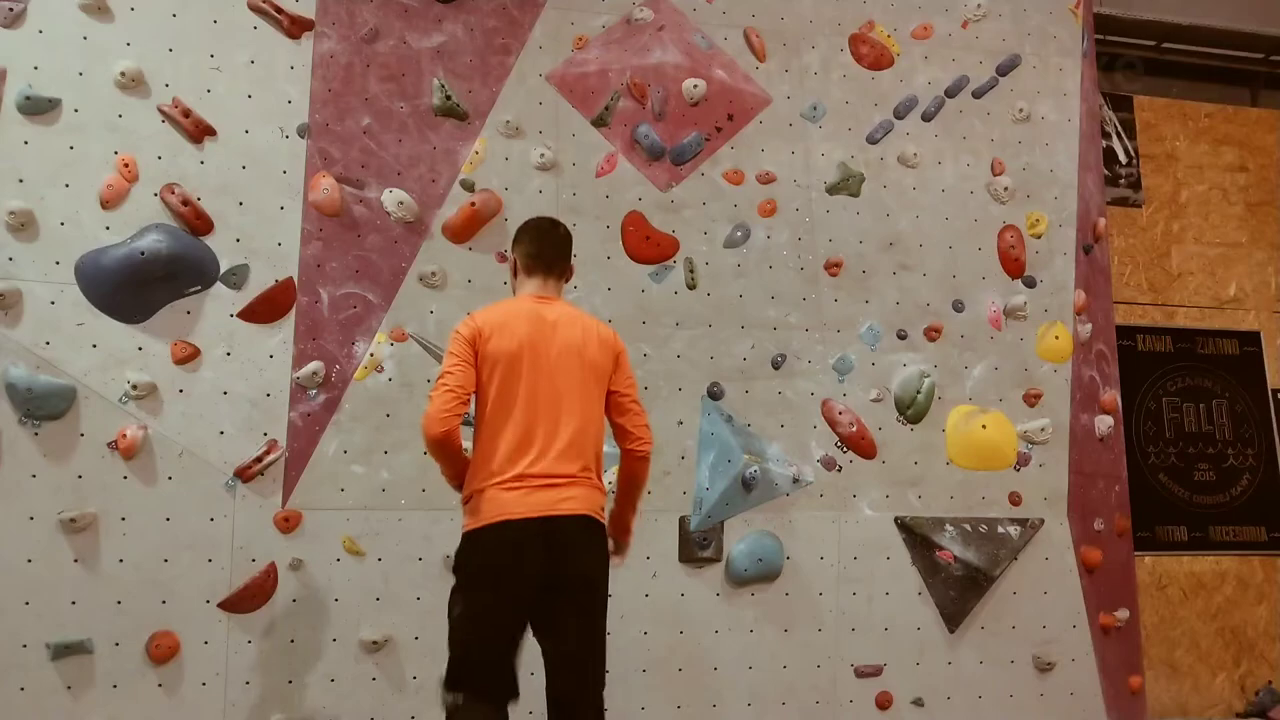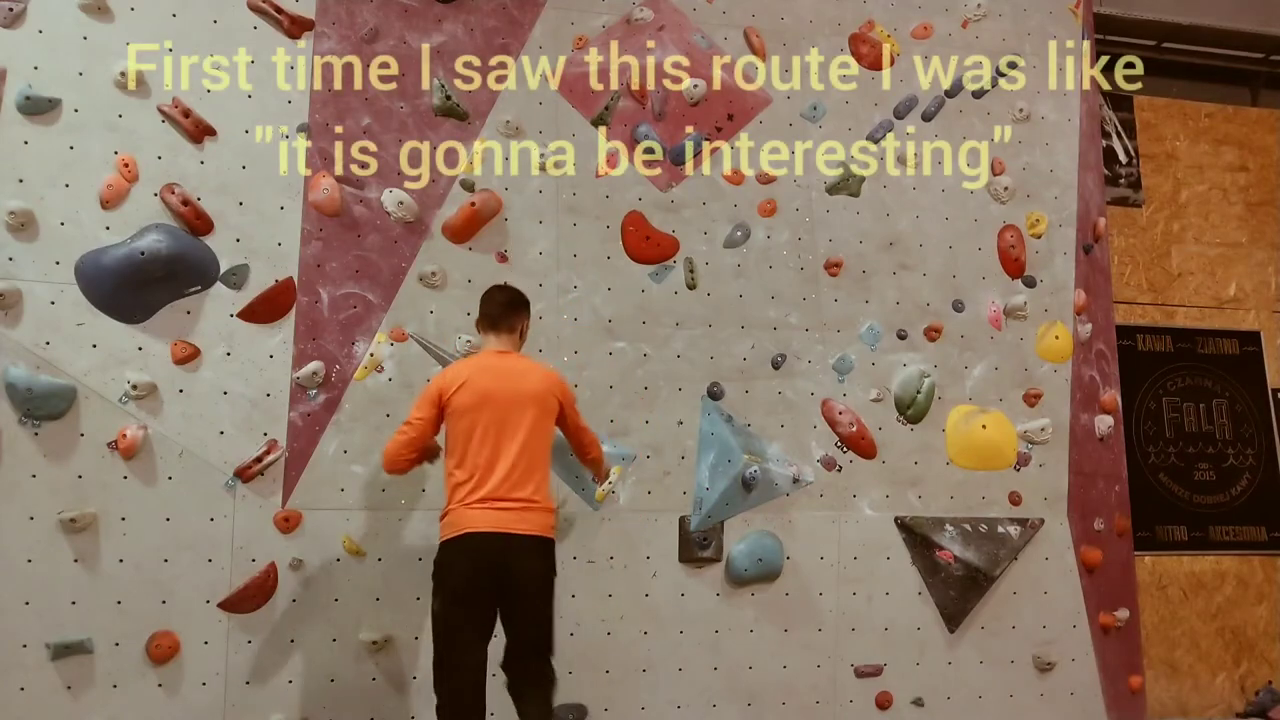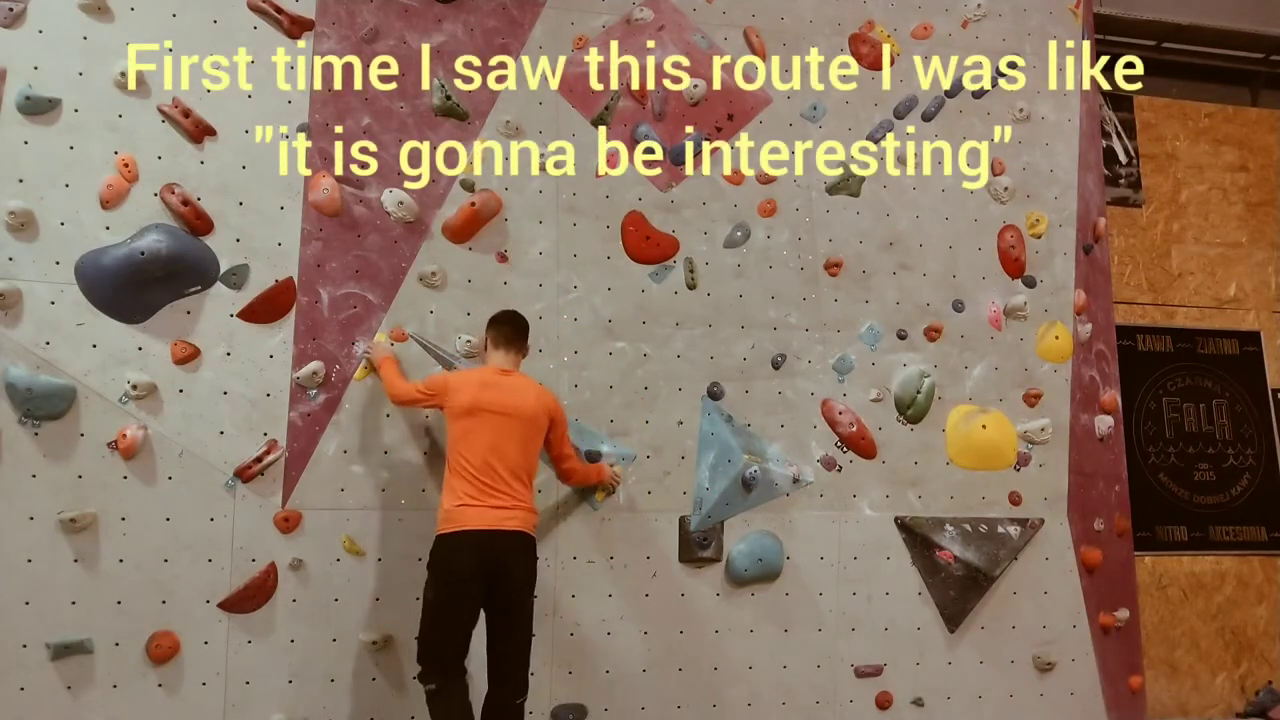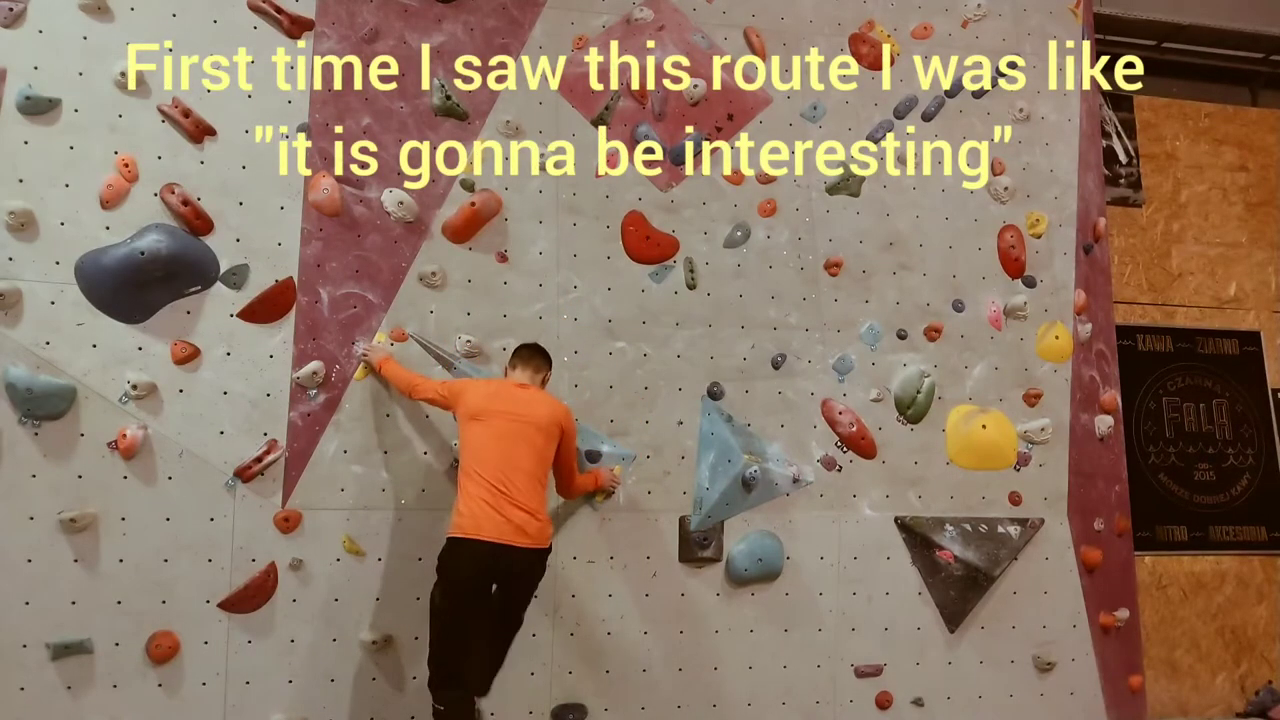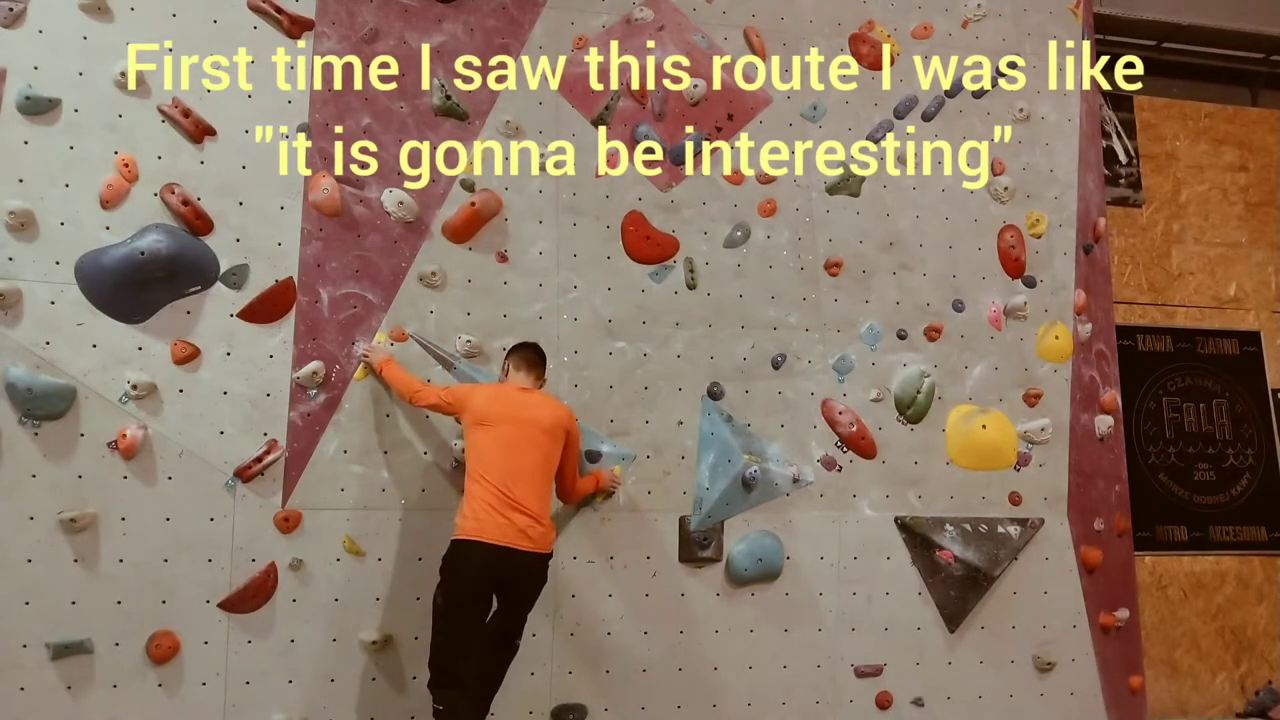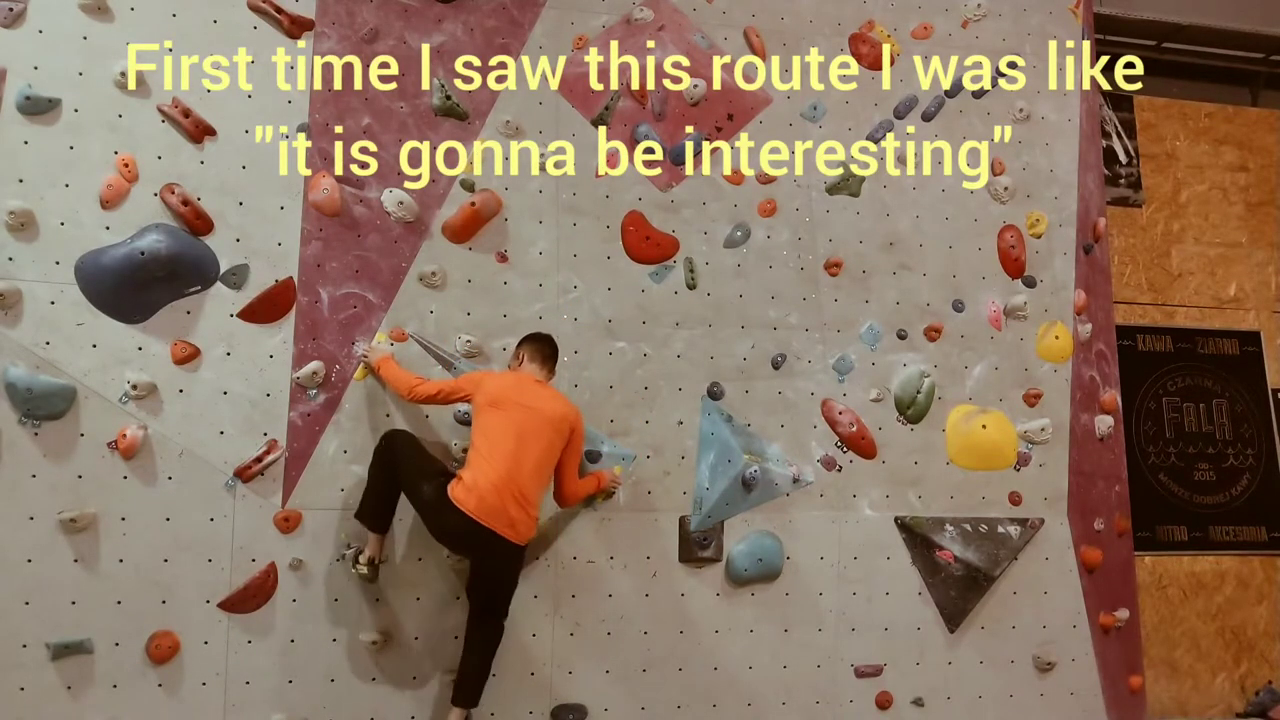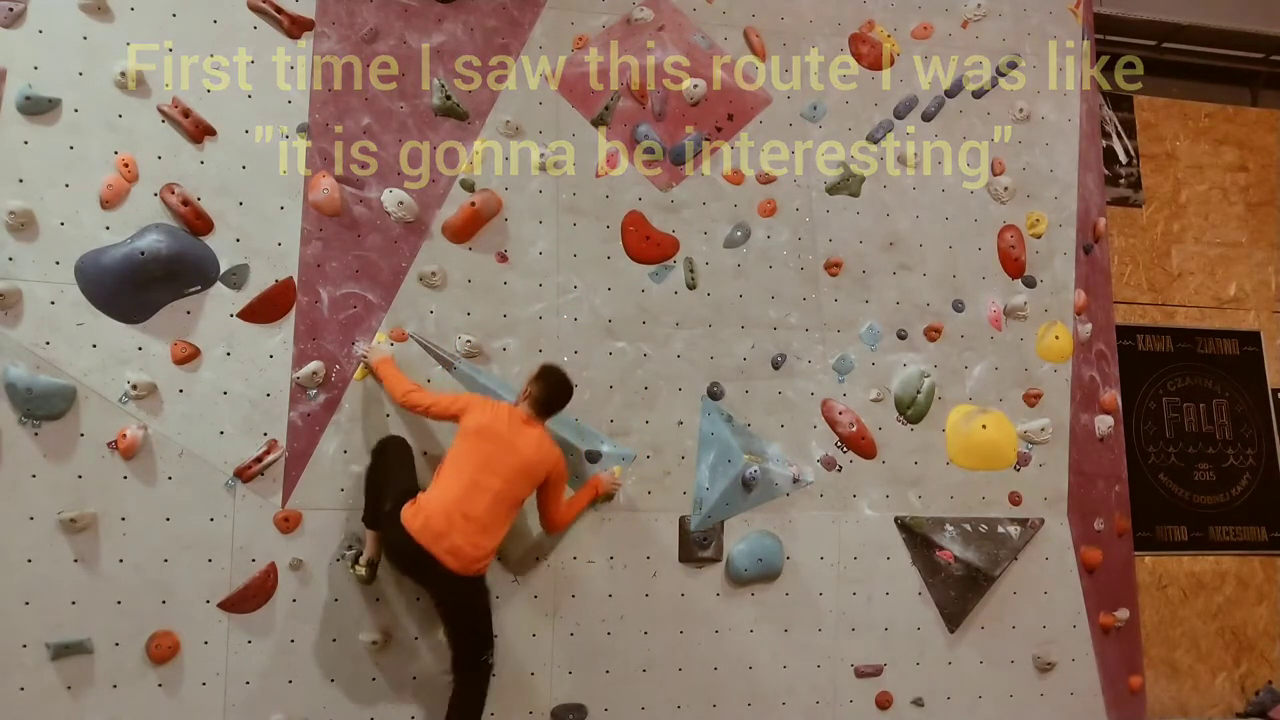
dt=0.7s
person 1, frame 1
left shoulder: (480, 327)
right shoulder: (602, 337)
left elbow: (438, 427)
right elbow: (638, 445)
left wrist: (464, 479)
right wrist: (621, 521)
left hip: (499, 526)
right hip: (579, 529)
person 1, frame 2
left shoulder: (450, 379)
right shoulder: (550, 382)
left elbow: (394, 459)
right elbow: (586, 446)
left wrist: (427, 450)
right wrist: (600, 469)
left hip: (466, 539)
right hip: (531, 539)
left knee: (460, 679)
right knee: (530, 669)
person 1, frame 3
left shoulder: (455, 385)
right shoulder: (544, 400)
left elbow: (401, 392)
right elbow: (569, 471)
left wrist: (385, 361)
right wrist: (600, 474)
left hip: (461, 537)
right hip: (517, 541)
left knee: (441, 661)
right knee: (509, 668)
person 1, frame 4
left shoulder: (471, 392)
right shoulder: (558, 412)
left elbow: (415, 386)
right elbow: (568, 486)
left wrist: (382, 362)
right wrist: (597, 479)
left hip: (471, 540)
right hip: (530, 546)
left knee: (451, 665)
right knee: (501, 625)
person 1, frame 5
left shoulder: (475, 397)
right shoulder: (562, 416)
left elbow: (417, 393)
right elbow: (568, 493)
left wrist: (384, 363)
right wrist: (598, 480)
left hip: (475, 546)
right hip: (532, 553)
left knee: (452, 665)
right knee: (501, 644)
person 1, frame 6
left shoulder: (489, 381)
right shoulder: (570, 415)
left elbow: (416, 390)
right elbow: (565, 495)
left wrist: (382, 362)
right wrist: (599, 480)
left hip: (456, 512)
right hip: (509, 540)
left knee: (395, 442)
right knee: (487, 622)
left ankle: (371, 553)
person 1, frame 7
left shoulder: (479, 409)
right shoulder: (551, 458)
left elbow: (410, 398)
right elbow: (554, 522)
left wrist: (382, 363)
right wrist: (595, 487)
left hip: (408, 536)
right hip: (459, 570)
left knee: (390, 448)
right knee: (475, 654)
left ankle: (369, 557)
